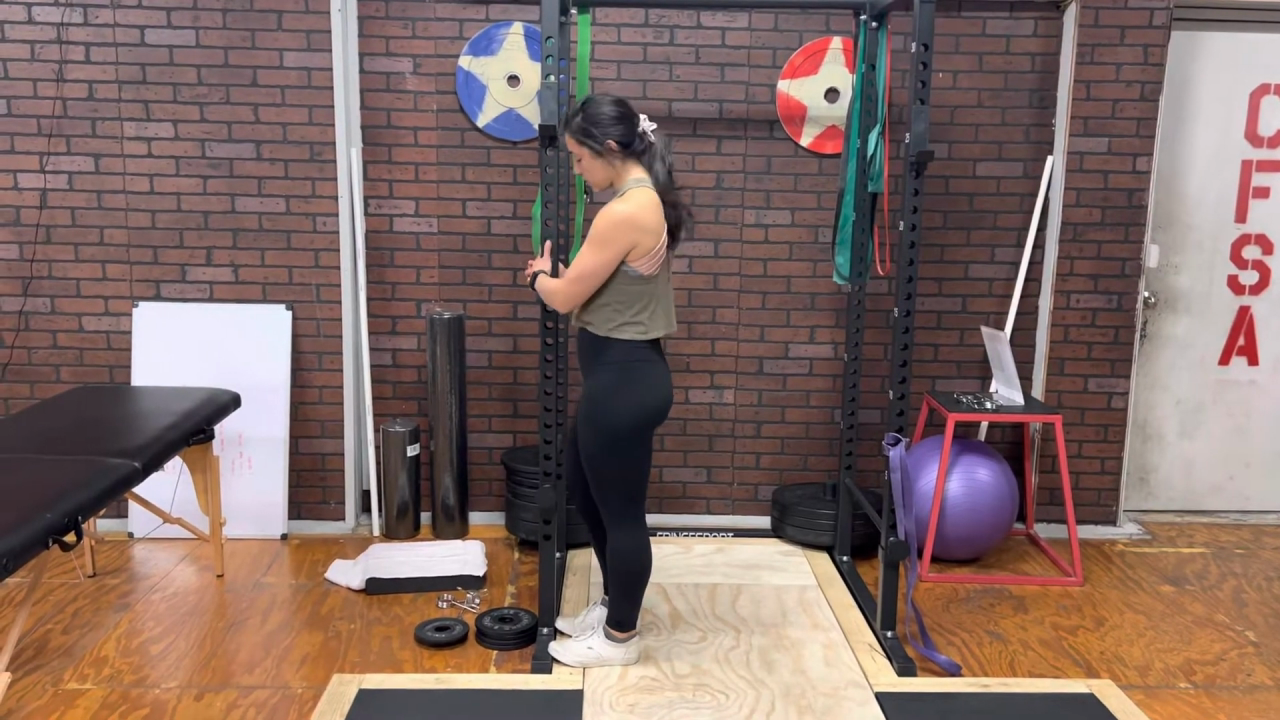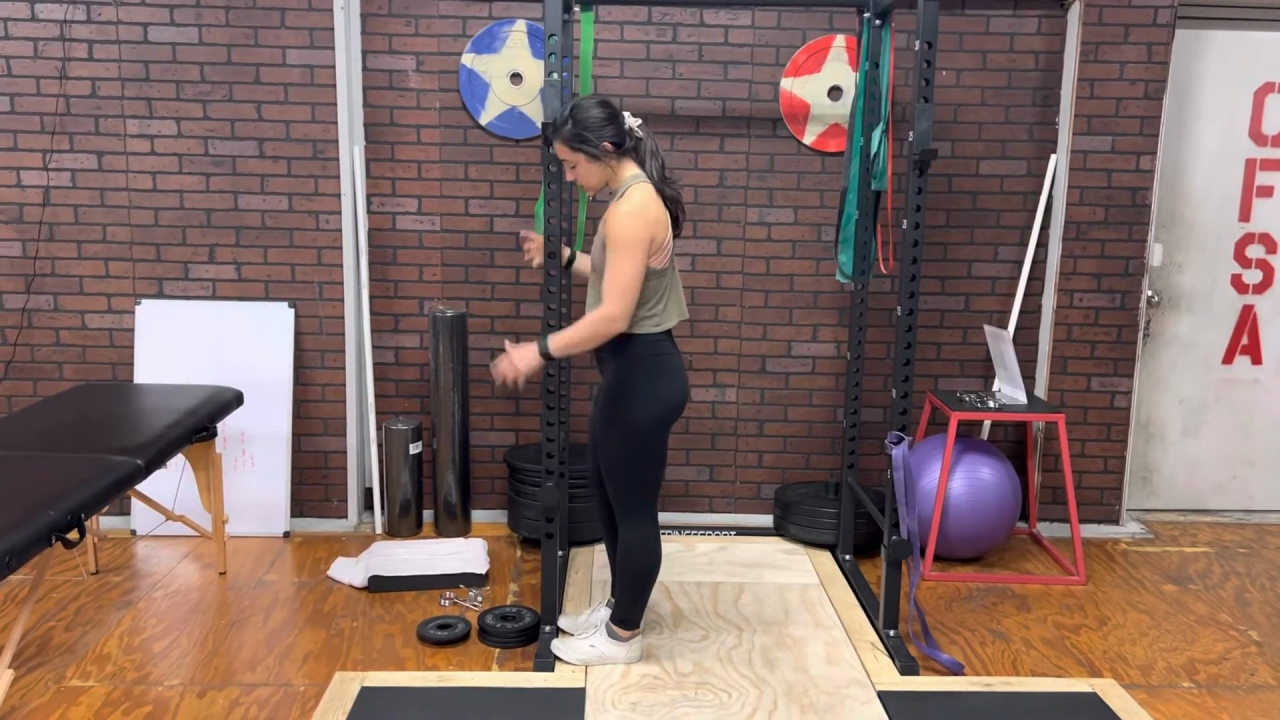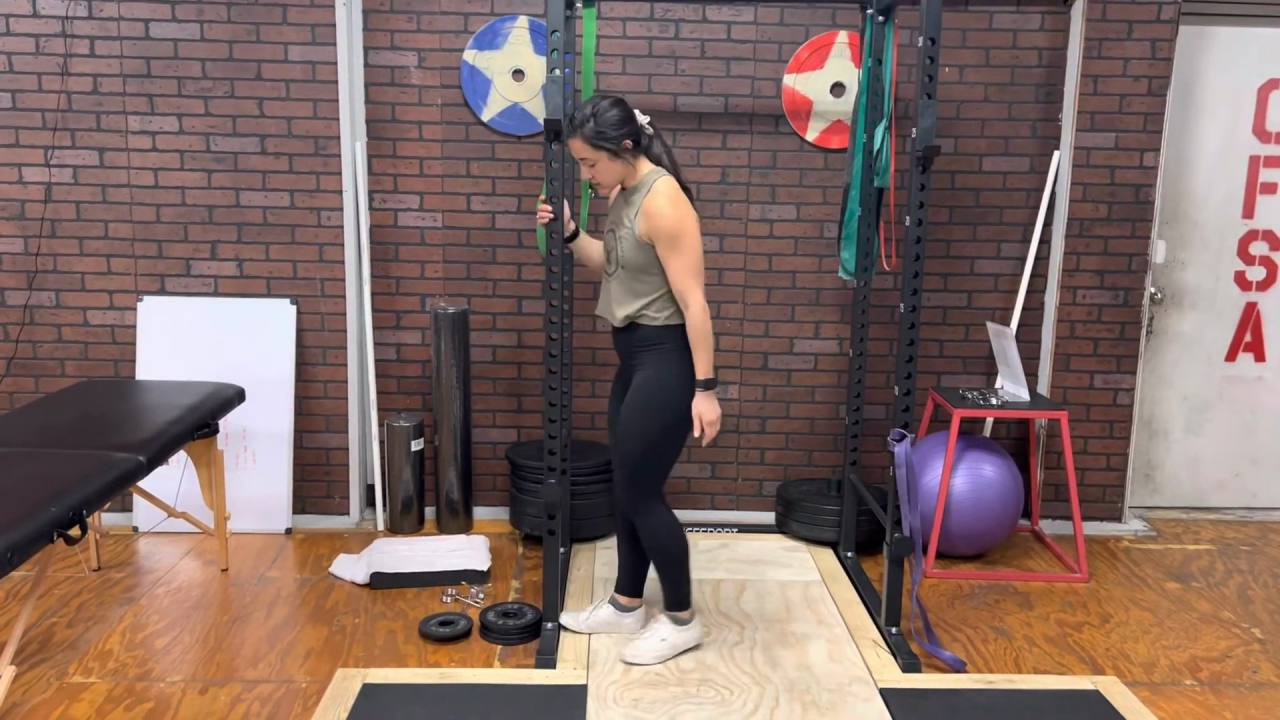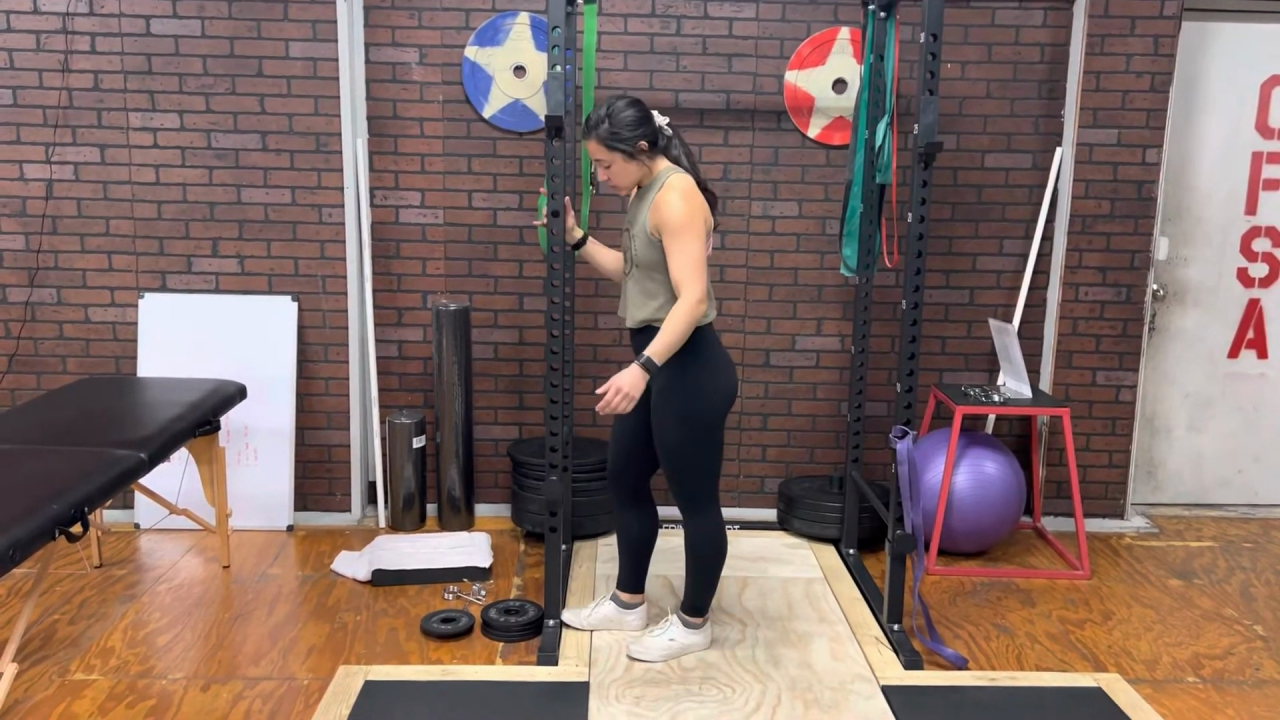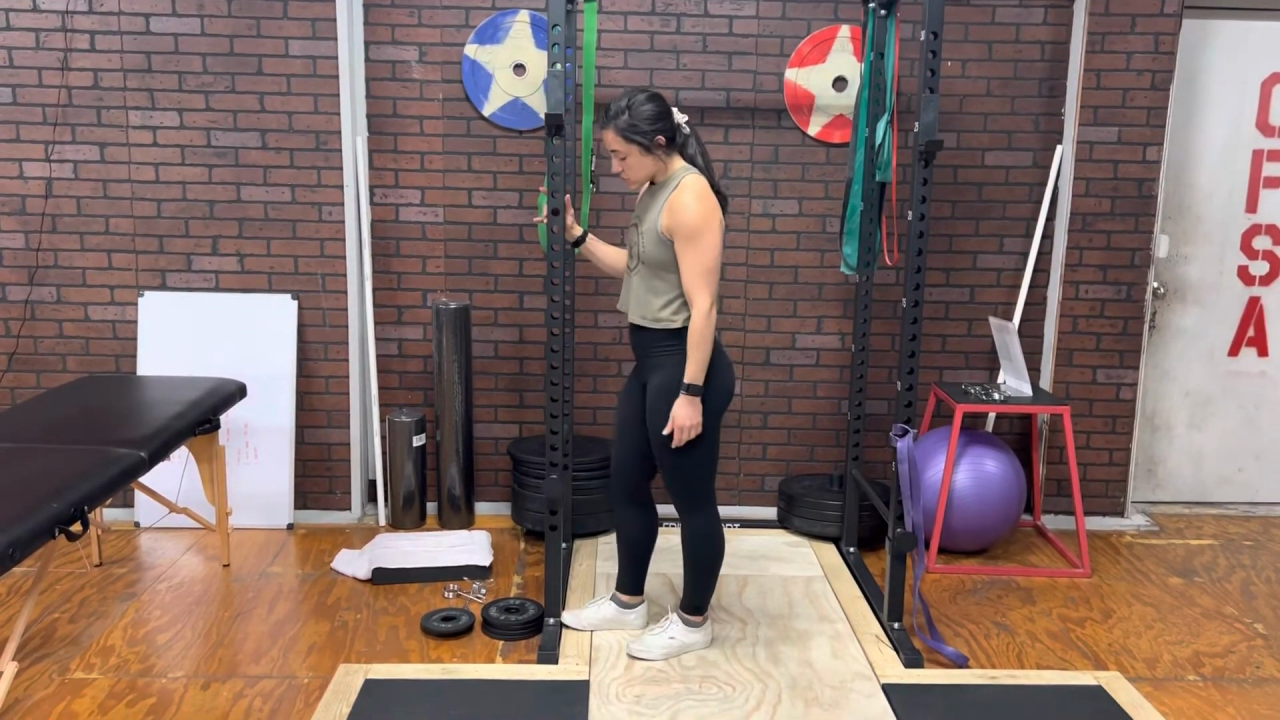
dt=0.5s
person 1, frame 1
left shoulder: (624, 212)
right shoulder: (646, 198)
left elbow: (566, 297)
left wrist: (538, 277)
right wrist: (555, 274)
left hip: (623, 379)
right hip: (621, 372)
left knee: (620, 511)
right knee: (585, 490)
left ankle: (619, 637)
right ankle: (614, 606)
person 1, frame 2
left shoulder: (633, 210)
right shoulder: (629, 197)
left elbow: (614, 315)
left wrist: (539, 352)
right wrist: (558, 256)
left hip: (644, 374)
right hip: (631, 370)
left knee: (634, 508)
right knee: (611, 495)
left ankle: (622, 635)
right ankle: (620, 605)
person 1, frame 3
left shoulder: (663, 201)
right shoulder: (624, 193)
left elbow: (694, 302)
left wrist: (704, 388)
right wrist: (569, 232)
left hip: (666, 360)
right hip: (634, 357)
left knee: (640, 494)
right knee: (630, 490)
left ankle: (680, 619)
right ankle: (626, 603)
person 1, frame 4
left shoulder: (677, 196)
right shoulder: (646, 191)
left elbow: (692, 299)
left wrist: (642, 369)
right wrist: (577, 238)
left hip: (690, 369)
right hip: (658, 364)
left knee: (696, 501)
right knee: (624, 480)
left ankle: (693, 623)
right ankle: (627, 602)
person 1, frame 5
left shoulder: (690, 198)
right shoulder: (654, 190)
left elbow: (703, 305)
left wrist: (691, 393)
right wrist: (577, 236)
left hip: (685, 365)
right hip: (651, 362)
left knee: (691, 499)
right knee: (626, 484)
left ankle: (693, 621)
right ankle: (628, 601)
